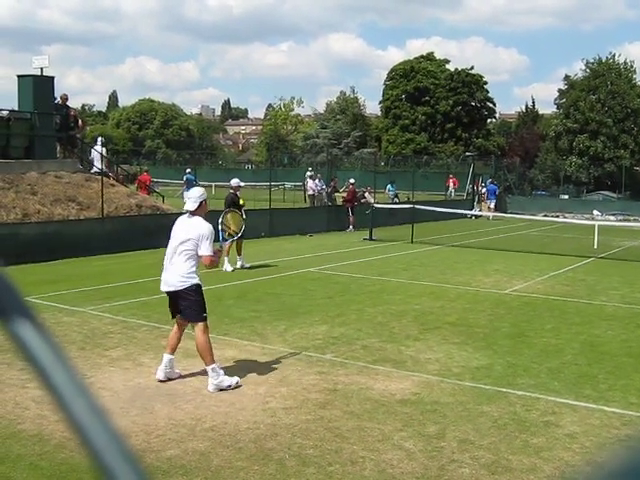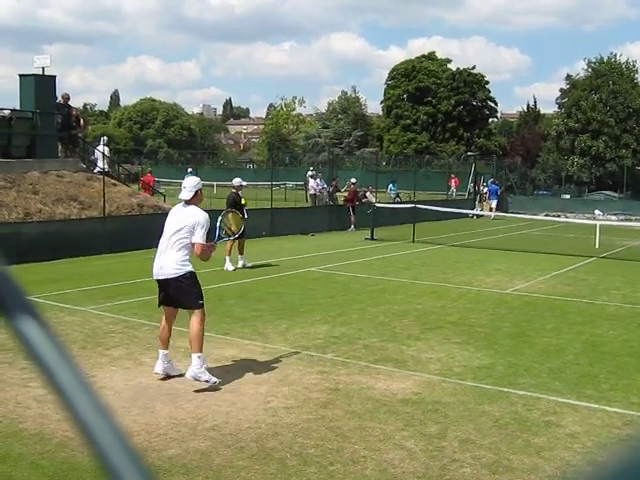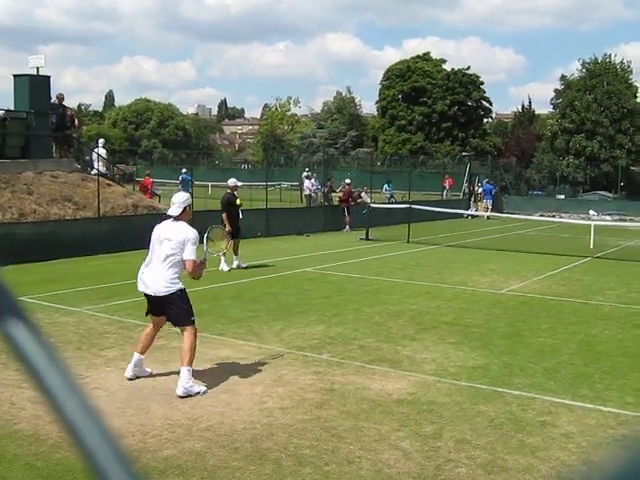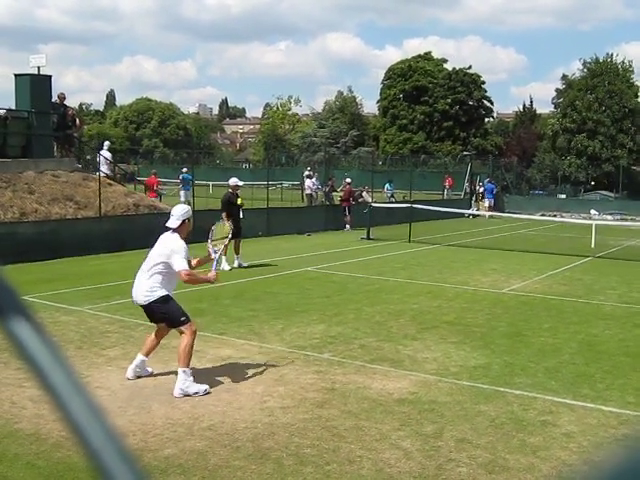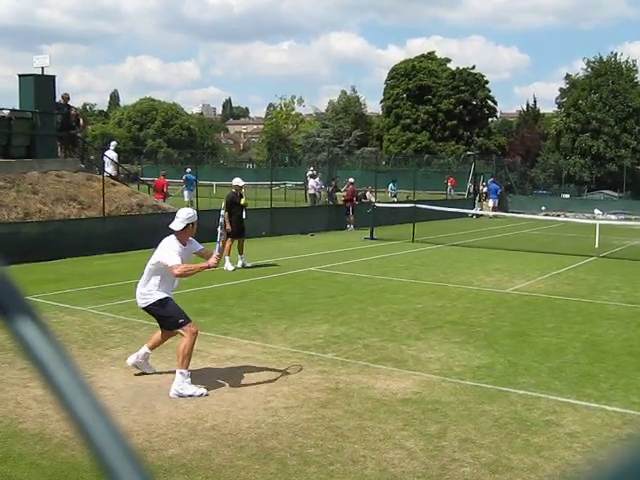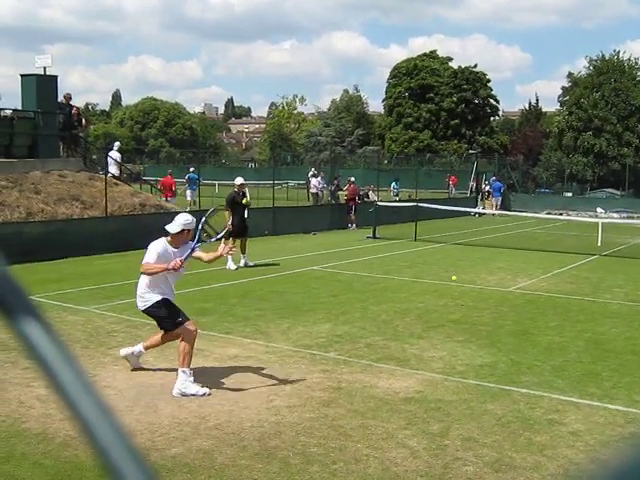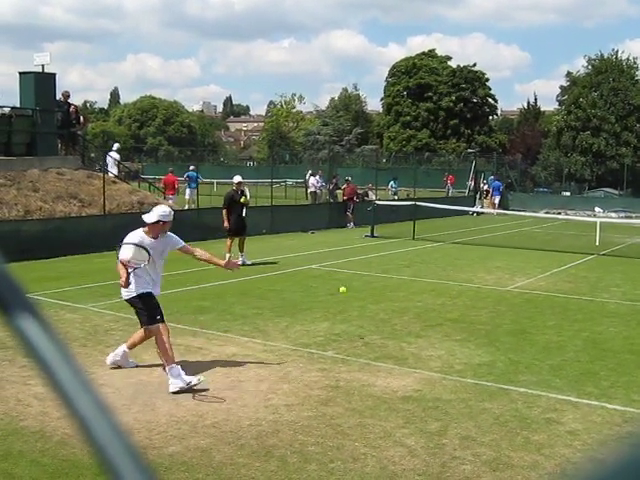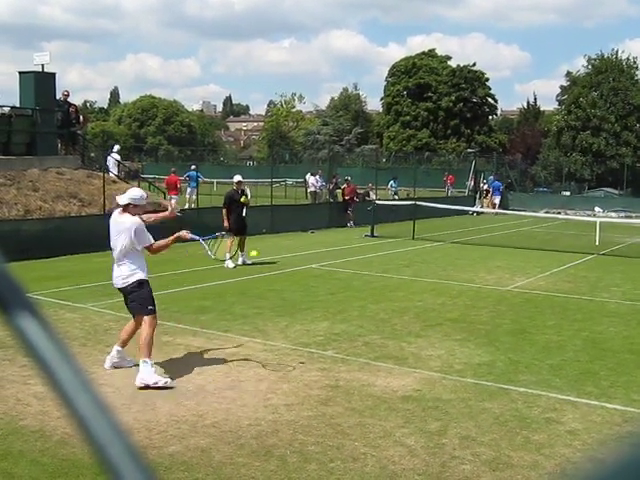
dt=0.2s
person 1, frame 1
left shoulder: (180, 221)
right shoulder: (204, 227)
right elbow: (207, 262)
left wrist: (211, 252)
right wrist: (217, 256)
left hip: (169, 281)
right hip: (186, 283)
left knee: (180, 323)
right knee: (200, 327)
left ankle: (166, 368)
right ankle: (216, 377)
person 1, frame 2
left shoulder: (174, 211)
right shoulder: (200, 216)
right elbow: (199, 251)
left wrist: (205, 246)
right wrist: (209, 251)
left hip: (161, 269)
right hip: (180, 271)
left knee: (169, 316)
right knee: (198, 314)
left ankle: (163, 363)
right ankle: (197, 367)
person 1, frame 3
left shoulder: (160, 227)
right shoulder: (190, 233)
right elbow: (190, 268)
left wrist: (195, 266)
right wrist: (199, 270)
left hip: (147, 283)
right hip: (168, 287)
left knee: (156, 324)
right knee: (189, 330)
left ankle: (135, 366)
right ankle: (186, 382)
person 1, frame 4
left shoulder: (168, 237)
right shoulder: (177, 244)
left elbow: (188, 265)
right elbow: (187, 276)
left wrist: (208, 257)
right wrist: (207, 278)
left hip: (143, 291)
right hip: (153, 294)
left knee: (163, 328)
right knee: (189, 330)
left ankle: (137, 367)
right ankle: (184, 383)
person 1, frame 5
left shoulder: (187, 242)
right shoulder: (170, 247)
left elbow: (207, 254)
right elbow: (178, 271)
left wrist: (214, 256)
right wrist: (206, 265)
left hip: (154, 295)
right hip: (153, 297)
left knee: (171, 328)
right knee: (190, 331)
left ankle: (139, 358)
right ankle: (180, 384)
person 1, frame 6
left shoulder: (186, 245)
right shoulder: (157, 247)
left elbow: (205, 257)
right elbow: (144, 269)
left wrist: (219, 253)
right wrist: (167, 266)
left hip: (162, 297)
right hip: (152, 299)
left knee: (174, 332)
right knee: (189, 330)
left ankle: (134, 351)
right ankle: (184, 383)
person 1, frame 7
left shoulder: (166, 238)
right shoulder: (134, 239)
left elbow: (194, 251)
right elbow: (121, 263)
left wrist: (222, 263)
right wrist: (124, 276)
left hip: (149, 290)
right hip: (137, 291)
left knee: (153, 329)
right knee: (161, 330)
left ankle: (119, 355)
right ankle: (177, 378)
person 1, frame 8
left shoulder: (117, 215)
right shoulder: (134, 223)
left elbow: (143, 219)
right elbow: (153, 249)
left wrist: (165, 215)
right wrist: (175, 237)
left hip: (125, 279)
right hip: (133, 279)
left knee: (139, 319)
right knee: (149, 320)
left ankle: (115, 356)
right ankle: (146, 372)
